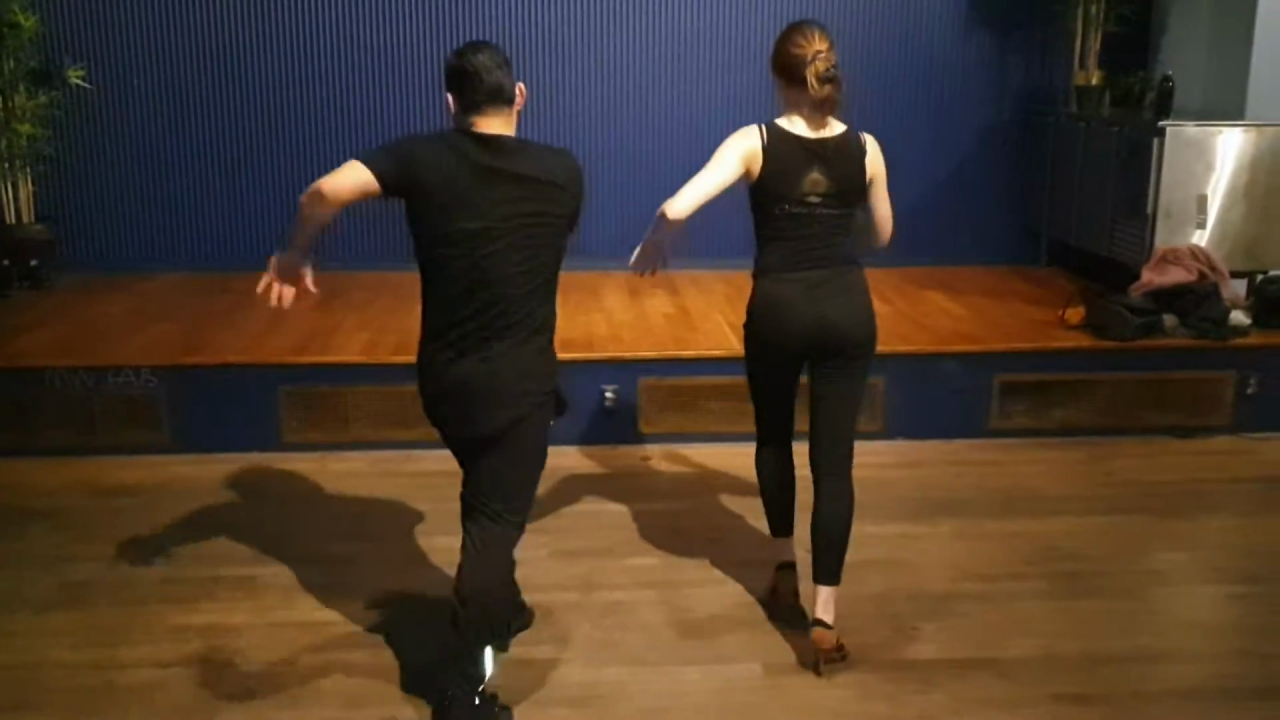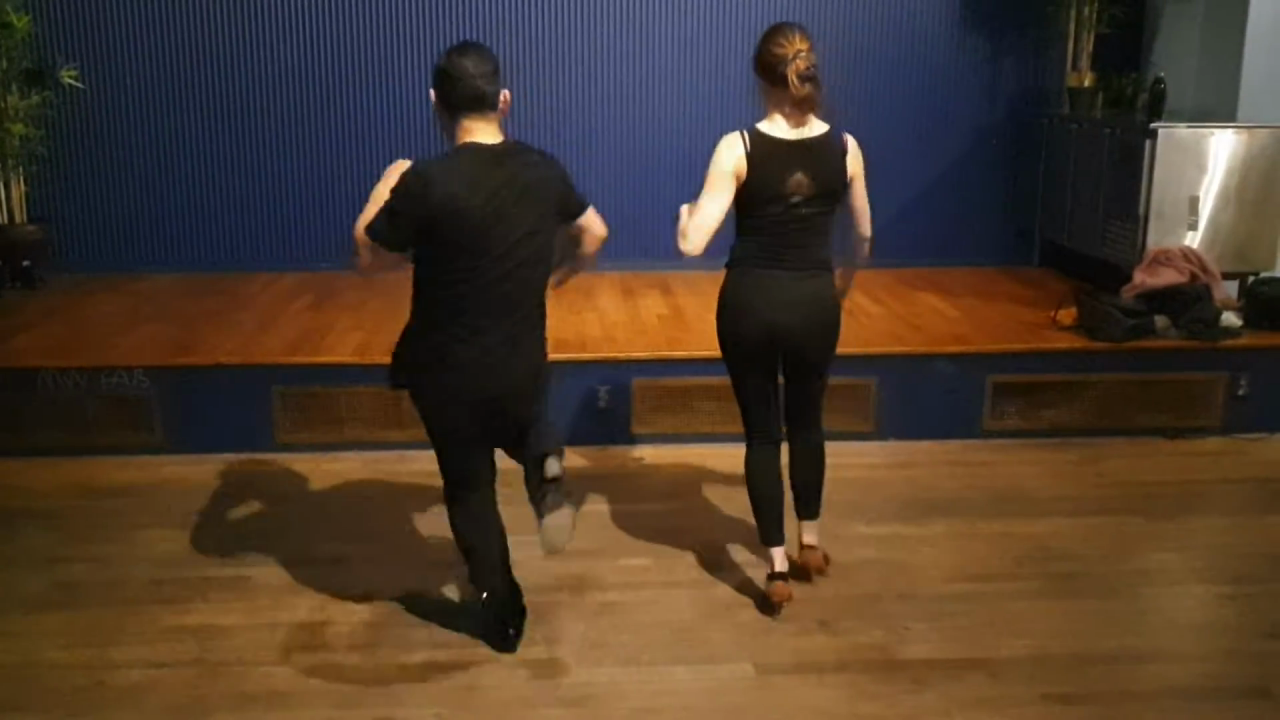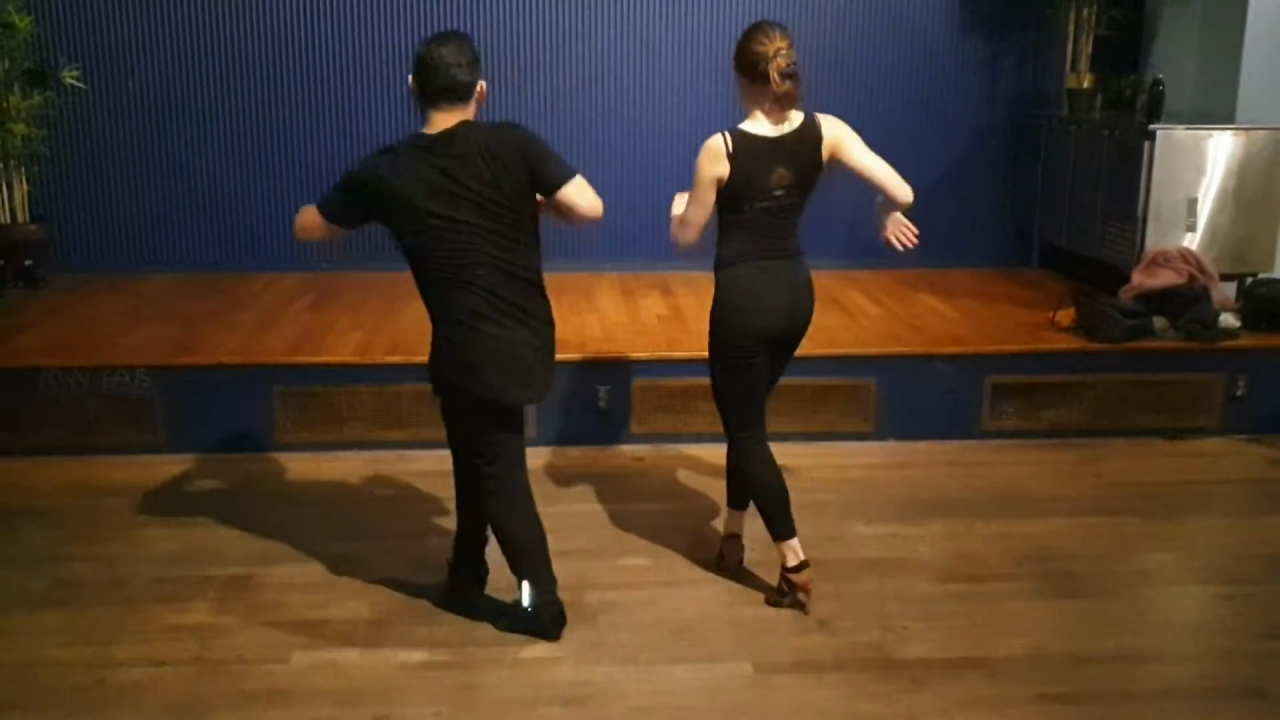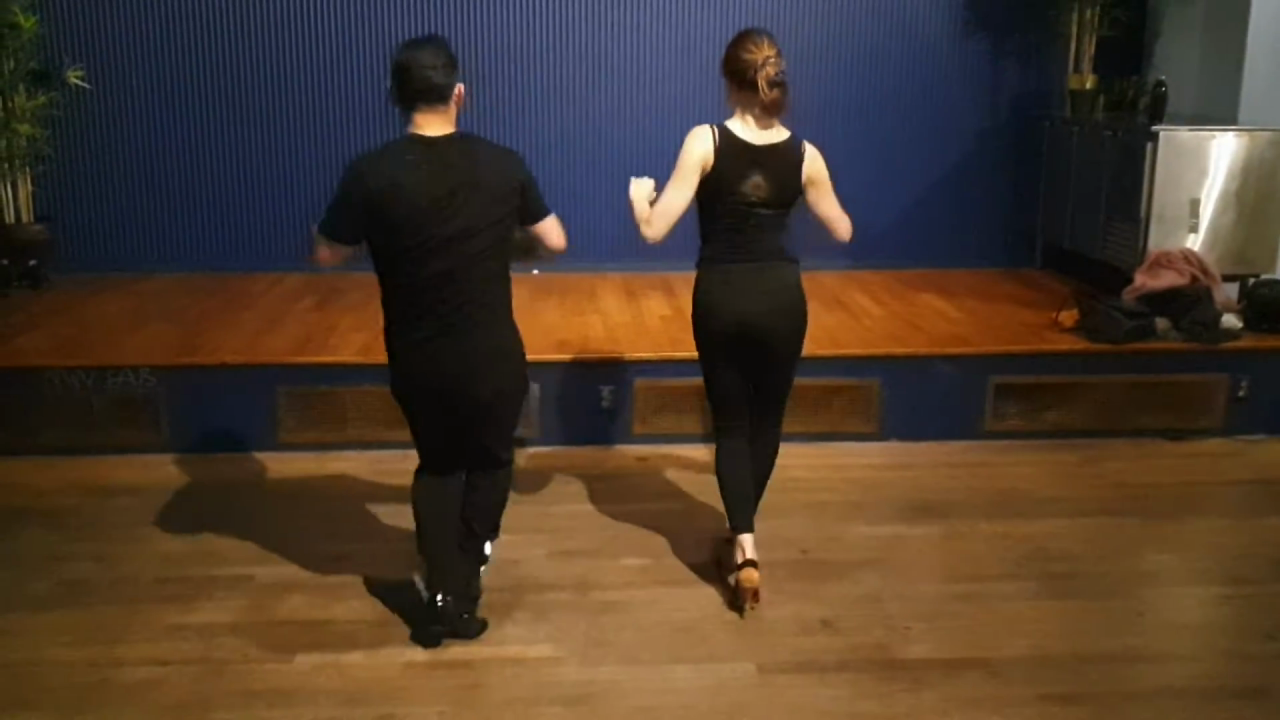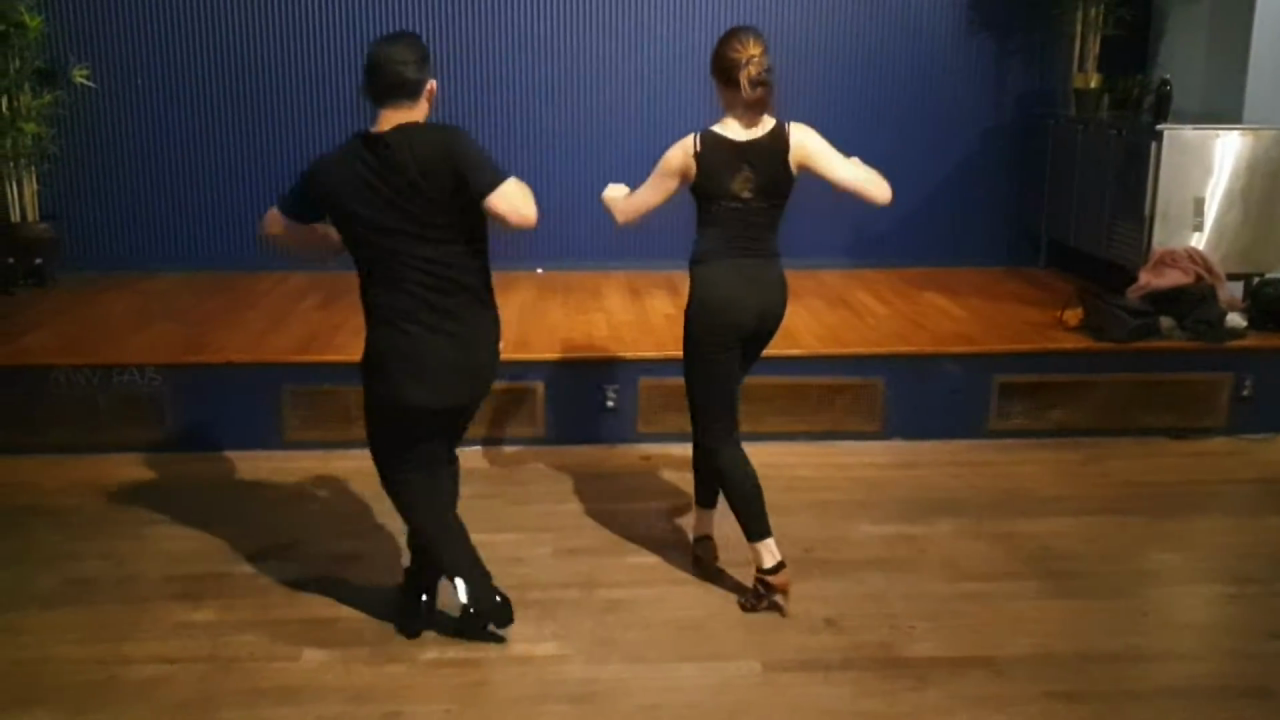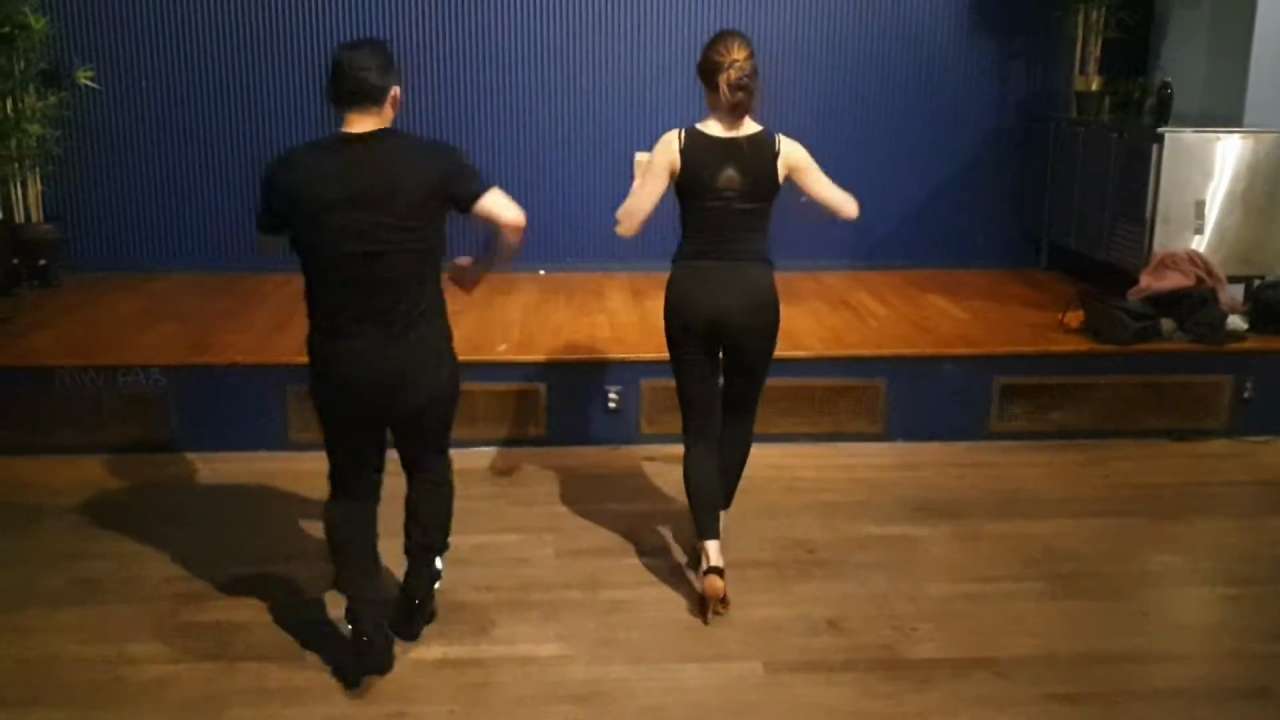
dt=0.3s
person 1, frame 1
left shoulder: (424, 158)
right shoulder: (562, 171)
left elbow: (327, 191)
left wrist: (291, 258)
left hip: (445, 376)
right hip: (520, 379)
left knee: (482, 491)
right knee: (497, 522)
left ankle: (494, 609)
person 1, frame 2
left shoulder: (428, 181)
right shoulder: (543, 168)
left elbow: (370, 259)
right elbow: (594, 234)
left wrist: (390, 187)
left hip: (443, 369)
right hip: (521, 361)
left knee: (467, 488)
right knee: (523, 430)
left ankle: (500, 613)
right ankle: (546, 473)
person 1, frame 3
left shoulder: (386, 172)
right shoulder: (512, 144)
left elbow: (307, 228)
right elbow: (590, 209)
left wrist: (356, 194)
left hip: (469, 352)
right hip: (530, 340)
left knee: (498, 475)
right knee: (486, 457)
left ankle: (541, 603)
right ankle: (466, 573)
person 1, frame 4
left shoulder: (370, 172)
right shoulder: (501, 164)
left elbow: (327, 257)
right elbow: (554, 242)
left hip: (417, 361)
right hip: (493, 358)
left knee: (439, 469)
right knee: (492, 463)
left ankle: (446, 599)
right ankle: (470, 567)
person 1, frame 5
left shoulder: (335, 169)
right shoulder: (451, 148)
left elbow: (275, 229)
right elbow: (523, 214)
right wrist: (507, 187)
left hip: (399, 356)
right hip: (474, 352)
left knee: (409, 474)
right knee: (435, 457)
left ankle: (478, 594)
right ankle: (428, 582)
person 1, frame 6
left shoulder: (290, 172)
right shoulder: (428, 159)
left elbow: (267, 237)
right elbow: (510, 222)
right wrist: (479, 264)
left hip: (340, 367)
right hip: (423, 362)
left knee: (352, 489)
right knee: (428, 468)
left ankle: (368, 633)
right ankle: (420, 588)
person 2, frame 1
left shoulder: (754, 142)
right shoulder: (864, 149)
left elbow: (677, 209)
right elbow: (880, 236)
left wrist: (649, 248)
left hip: (779, 308)
right hip: (847, 309)
left knee: (773, 436)
right knee: (833, 460)
left ankle: (783, 565)
right ankle: (824, 620)
person 2, frame 2
left shoulder: (739, 148)
right shoulder: (842, 148)
left elbow: (692, 243)
right elbow: (864, 235)
left wrist: (686, 207)
right wrist: (846, 276)
left hip: (750, 304)
right hip: (814, 303)
left knee: (760, 431)
right knee: (806, 421)
left ankle: (775, 569)
right ankle: (810, 542)
person 2, frame 3
left shoulder: (719, 148)
right shoulder: (823, 132)
left elbow: (684, 237)
right elbow: (902, 191)
left wrist: (678, 205)
right wrist: (887, 215)
left hip: (744, 298)
right hip: (796, 293)
left knee: (745, 432)
right knee: (749, 413)
left ankle: (794, 565)
right ankle: (732, 531)
person 2, frame 4
left shoulder: (703, 144)
right shoulder: (803, 154)
left elbow: (654, 230)
right elbow: (842, 231)
left wrist: (640, 194)
left hip: (721, 299)
right hip: (781, 297)
left knee: (729, 423)
right knee: (765, 423)
left ankle: (744, 556)
right ankle: (742, 533)
person 2, frame 5
left shoulder: (691, 149)
right shoulder: (794, 140)
left elbow: (626, 214)
right elbow: (881, 195)
left wrist: (610, 194)
right wrist: (844, 172)
left hip: (718, 295)
right hip: (770, 292)
left knee: (719, 431)
right knee: (714, 410)
left ankle: (771, 566)
right ankle: (702, 532)
person 2, frame 6
left shoulder: (675, 146)
right shoulder: (777, 149)
left elbow: (625, 227)
right elbow: (849, 210)
left wrist: (637, 185)
right wrist: (802, 178)
left hip: (690, 294)
right hip: (752, 297)
left knee: (699, 428)
right knee: (737, 418)
left ankle: (711, 561)
right ankle: (712, 525)
